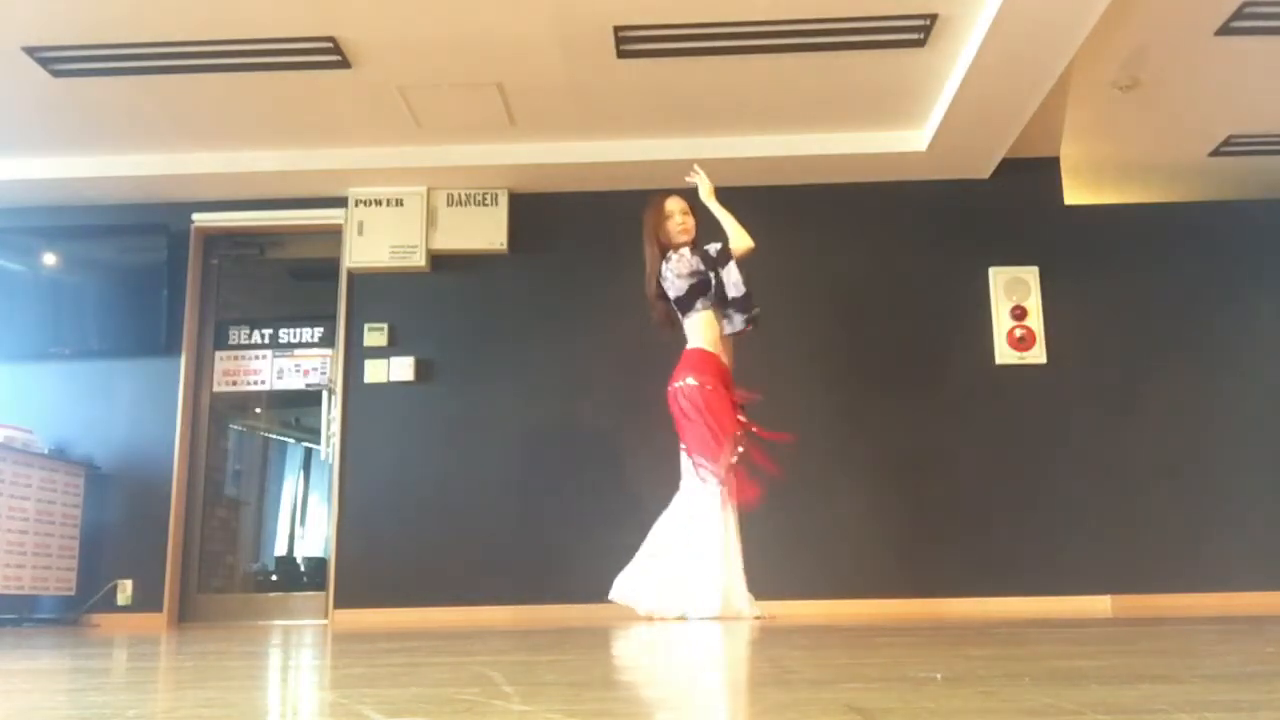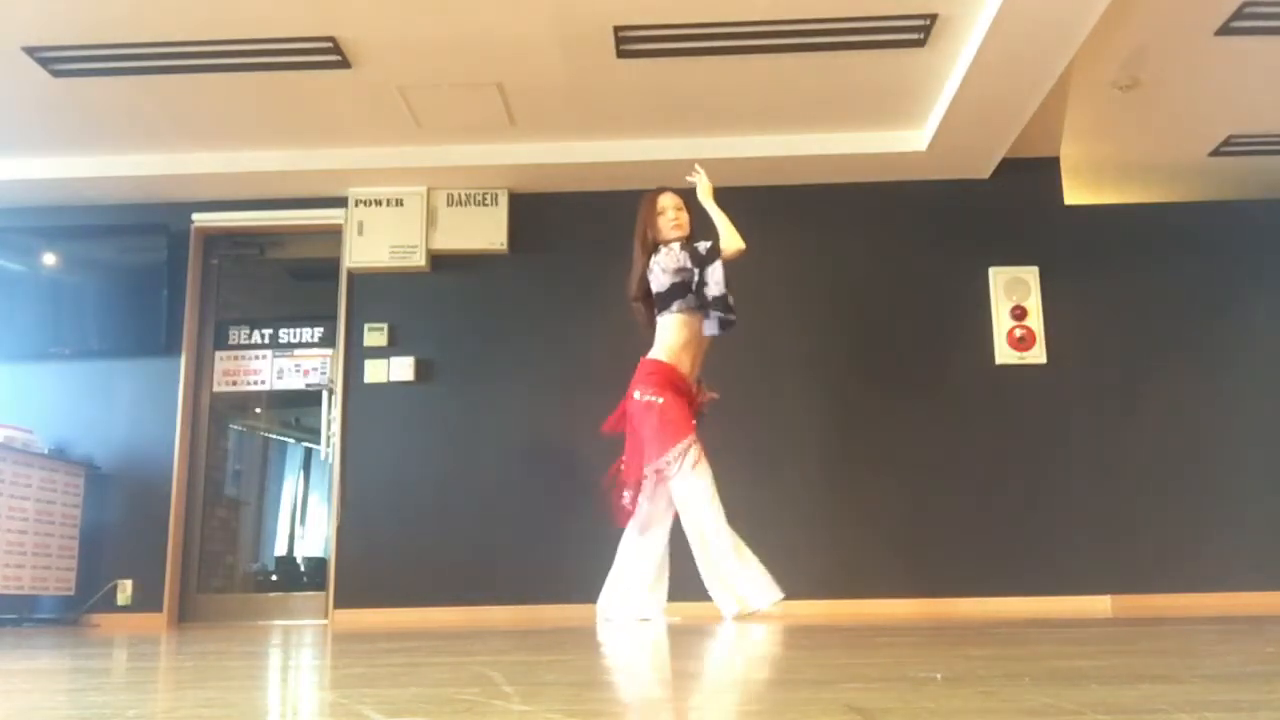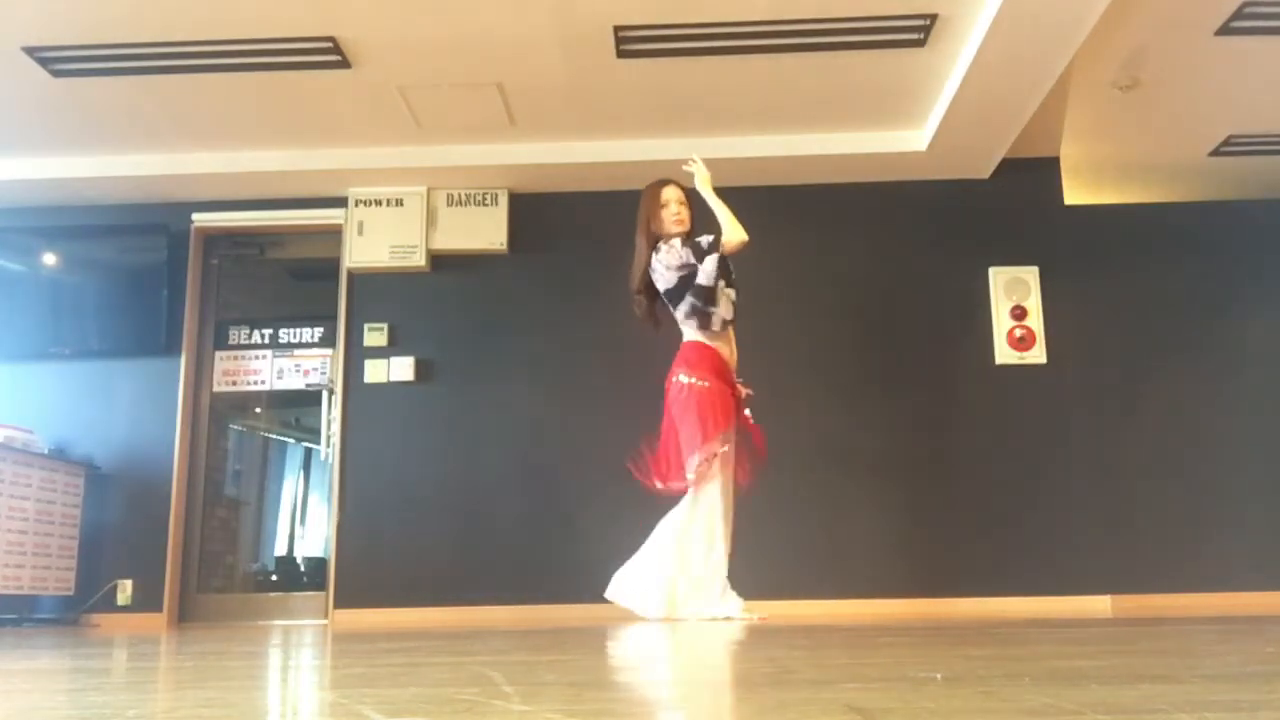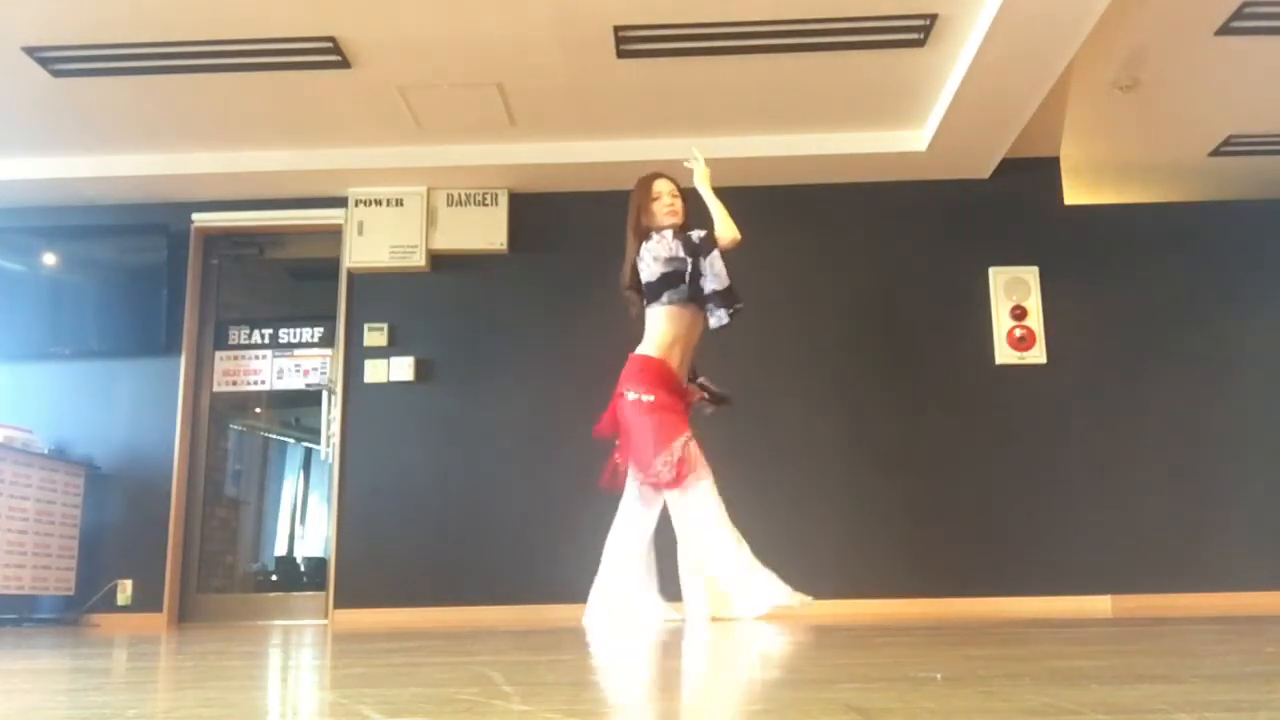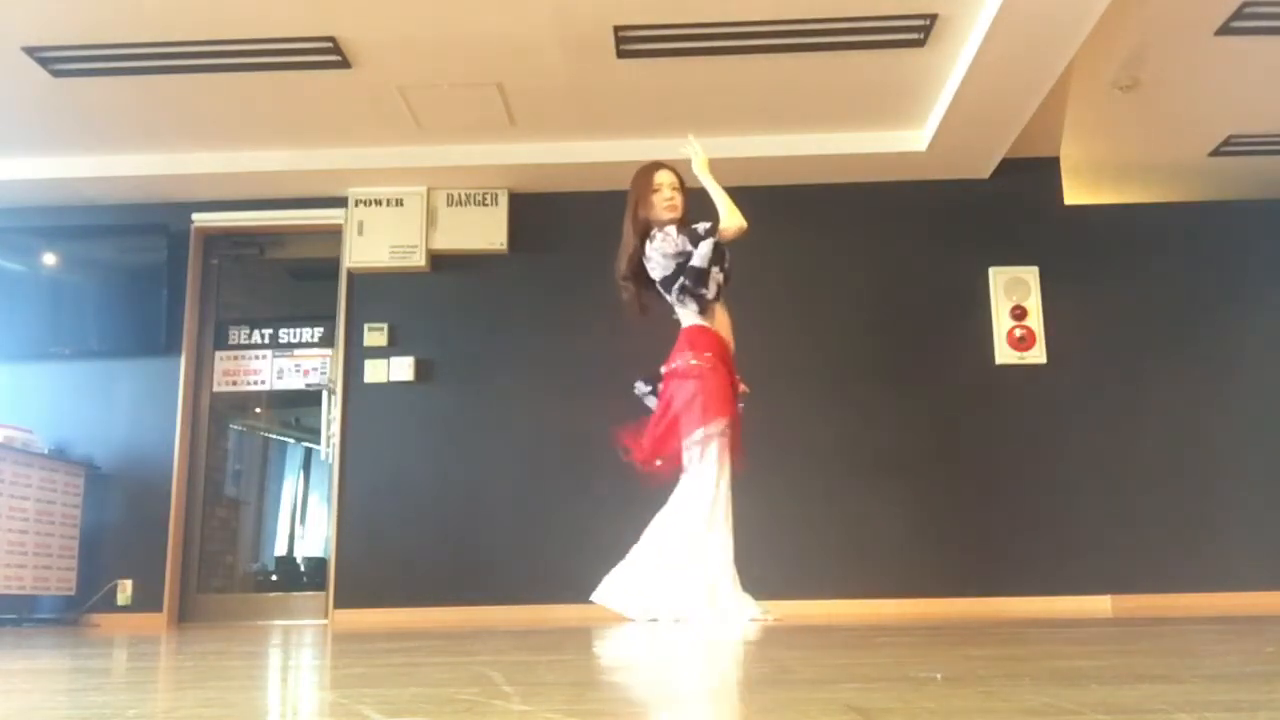
dt=0.4s
person 1, frame 1
left shoulder: (694, 266)
right shoulder: (681, 260)
right elbow: (744, 244)
right wrist: (712, 199)
left hip: (702, 381)
right hip: (699, 377)
left knee: (699, 492)
right knee: (718, 489)
left ankle: (654, 588)
right ankle: (722, 597)
person 1, frame 2
left shoulder: (684, 262)
right shoulder: (667, 257)
right elbow: (734, 246)
right wrist: (708, 199)
left hip: (673, 392)
right hip: (657, 388)
left knee: (655, 498)
right knee: (698, 496)
left ankle: (630, 600)
right ankle: (738, 592)
person 1, frame 3
left shoulder: (690, 257)
right shoulder: (670, 253)
right elbow: (738, 238)
right wrist: (709, 189)
left hip: (715, 381)
right hip: (700, 374)
left knee: (712, 493)
right knee: (706, 492)
left ankle: (698, 595)
right ankle: (699, 596)
person 1, frame 4
left shoulder: (679, 252)
right shoulder: (658, 246)
right elbow: (730, 236)
right wrist: (706, 187)
left hip: (665, 387)
right hip: (649, 383)
left knee: (644, 497)
right knee: (696, 494)
left ankle: (623, 600)
right ankle: (747, 591)
person 1, frame 5
left shoulder: (674, 243)
right shoulder: (664, 239)
right elbow: (736, 225)
right wrist: (706, 175)
left hip: (706, 365)
right hip: (701, 360)
left knee: (701, 485)
right knee: (707, 482)
left ankle: (642, 590)
right ankle: (712, 599)
